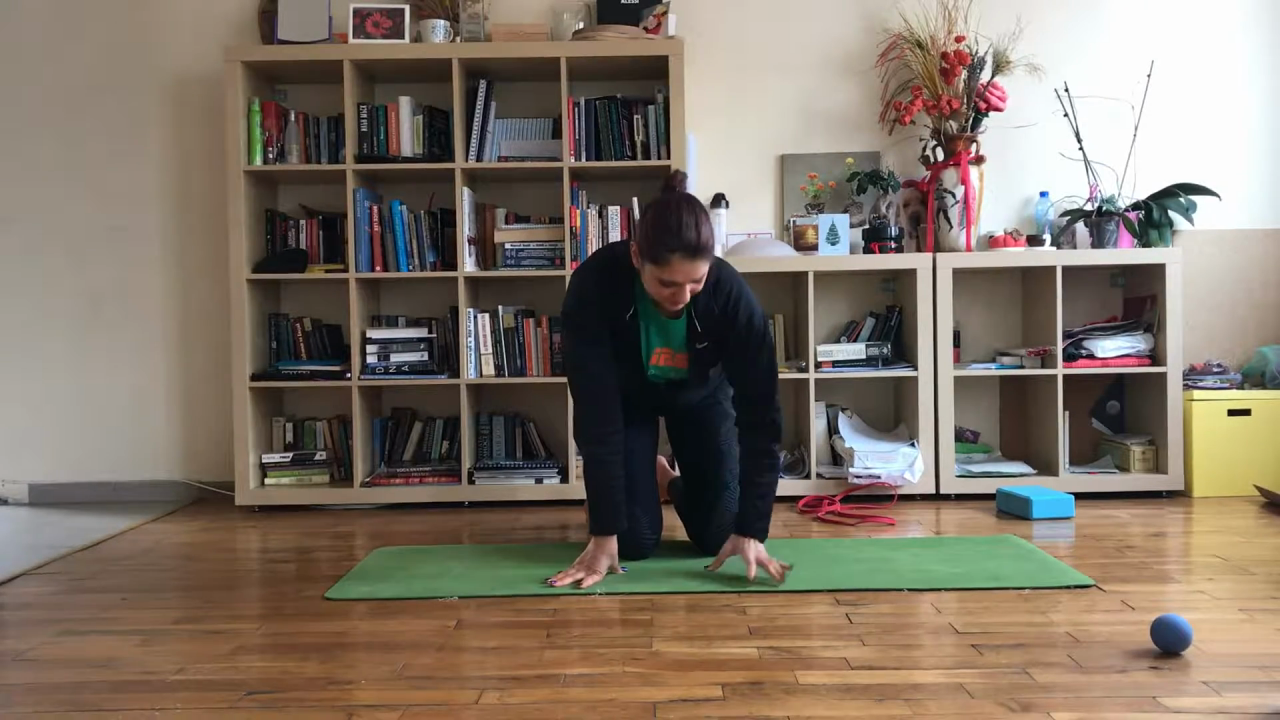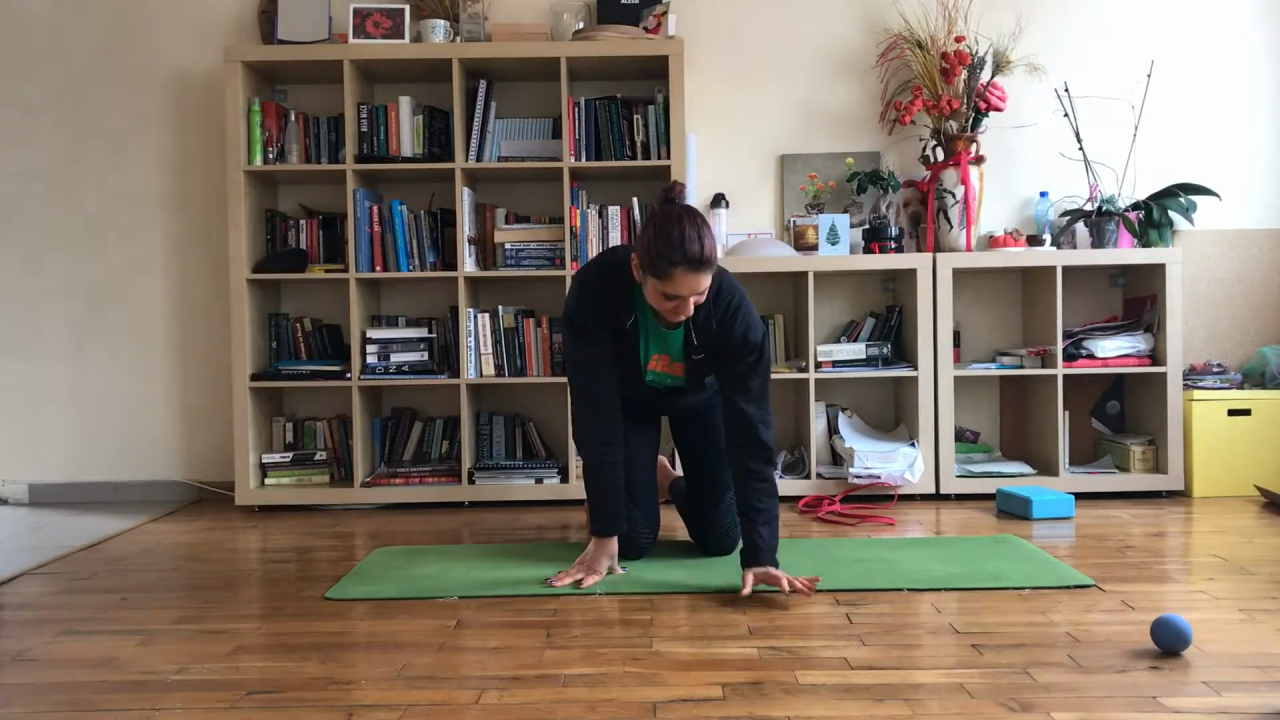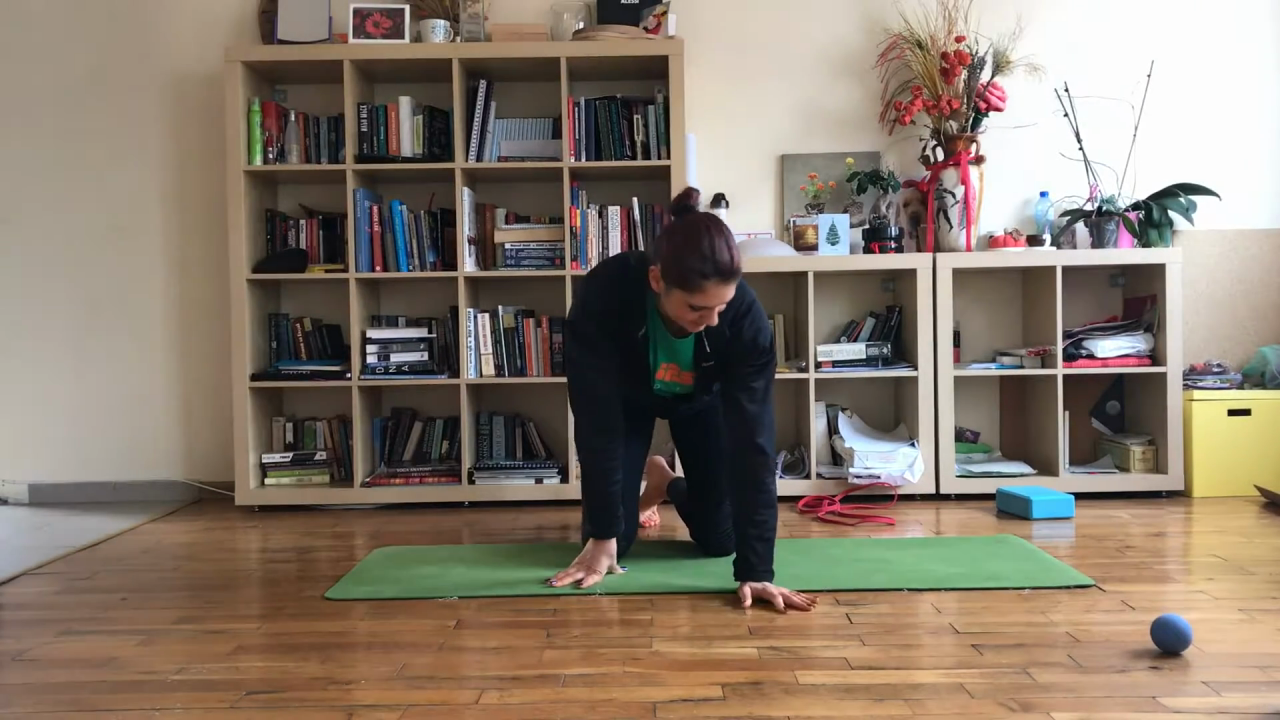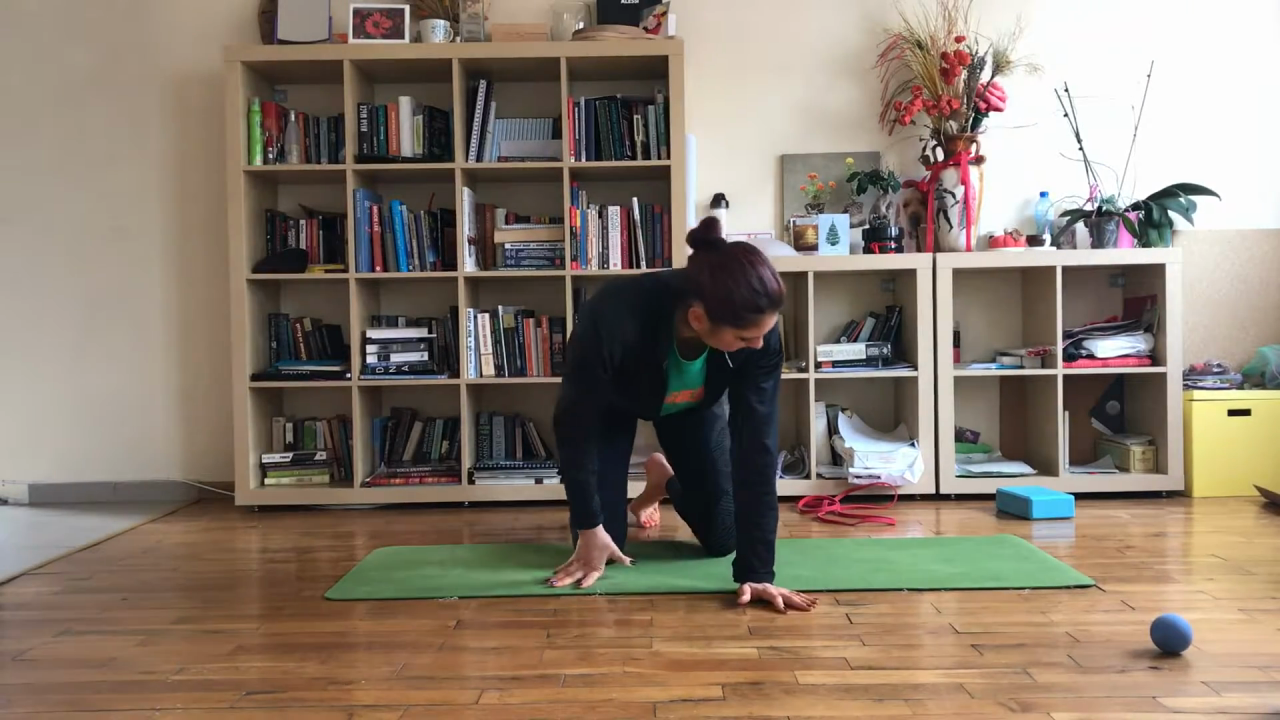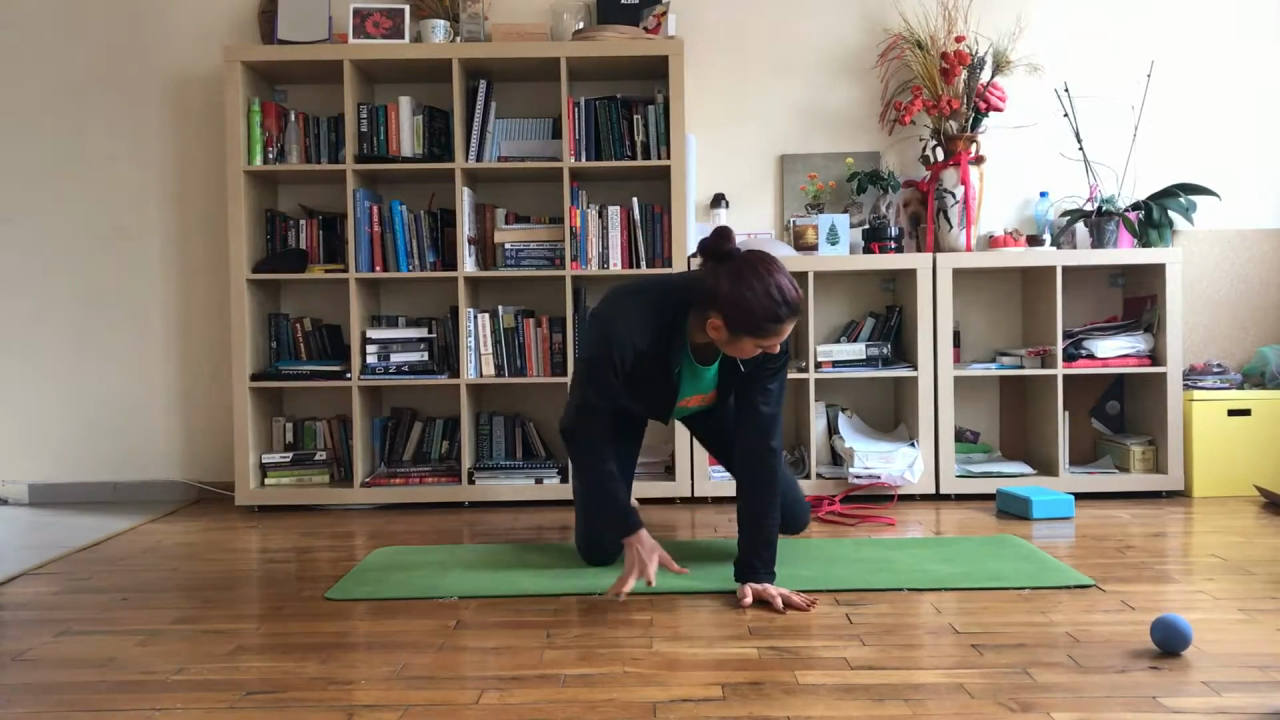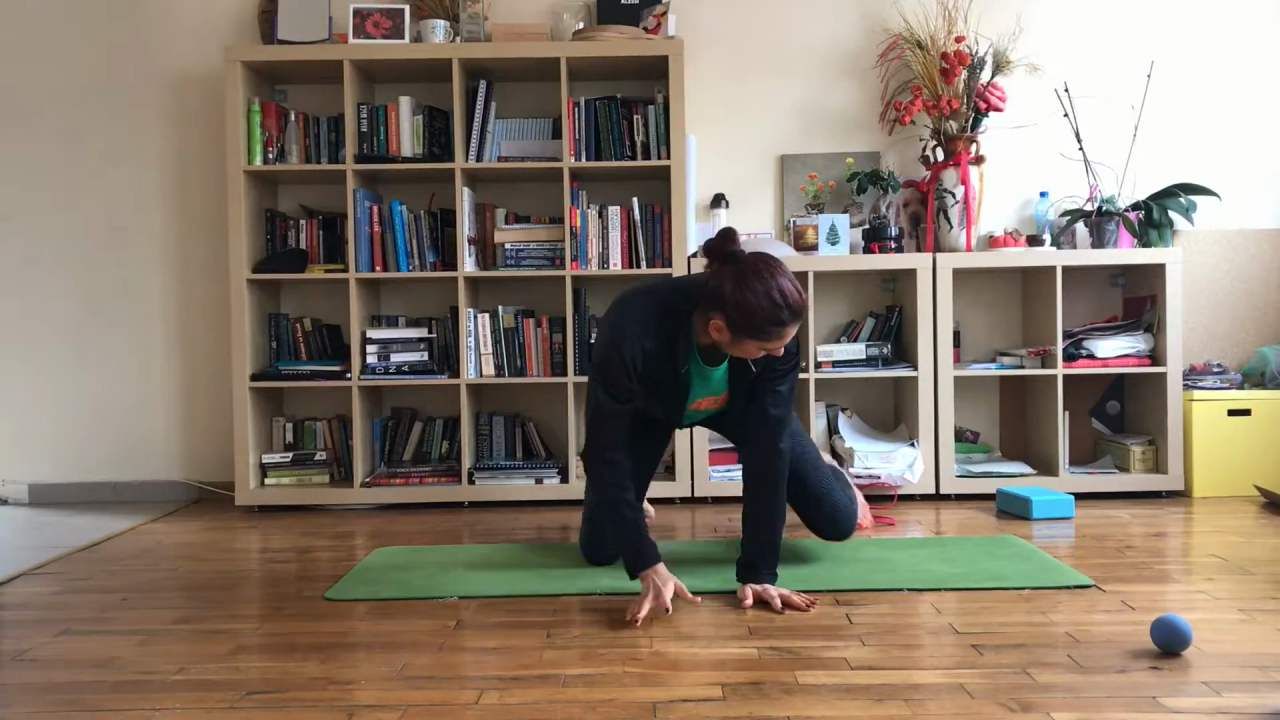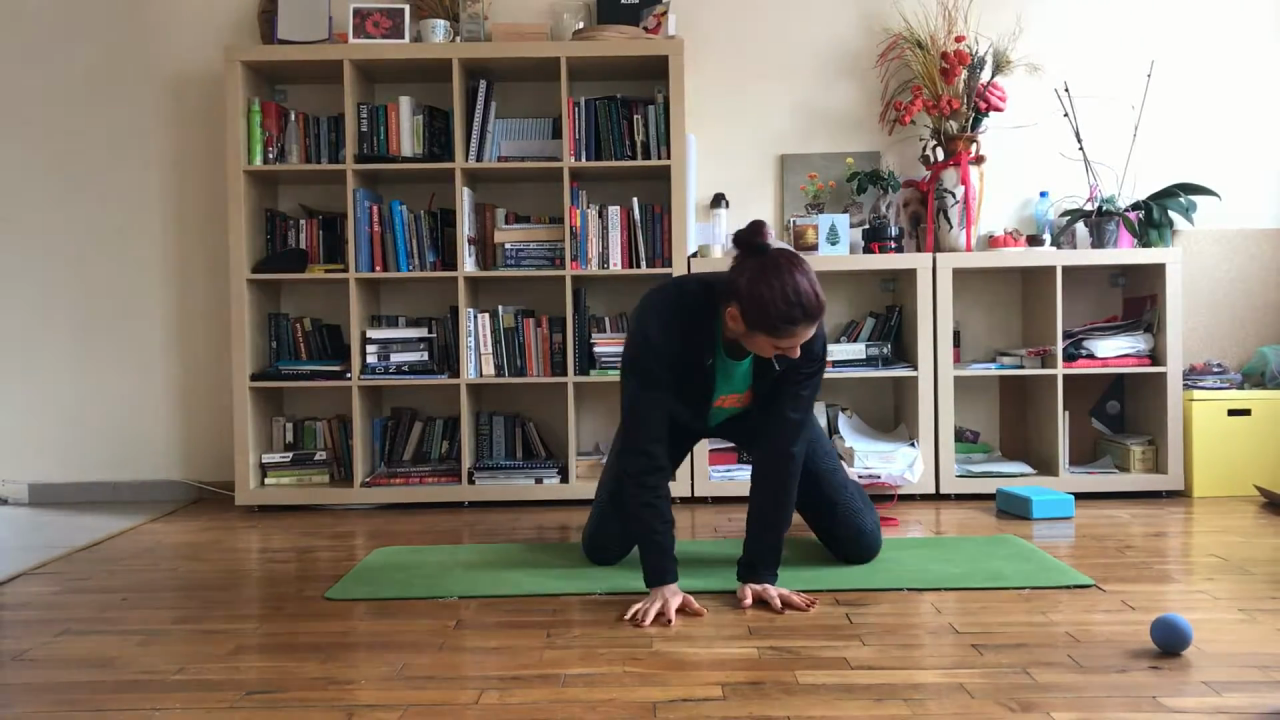
dt=0.3s
person 1, frame 1
left shoulder: (732, 295)
right shoulder: (594, 286)
left elbow: (759, 412)
right elbow: (595, 413)
left wrist: (751, 526)
right wrist: (603, 535)
left hip: (700, 394)
right hip: (626, 395)
left knee: (716, 536)
right knee: (634, 540)
left ankle: (672, 484)
right ankle: (652, 479)
person 1, frame 2
left shoulder: (731, 305)
right shoulder: (594, 289)
left elbow: (749, 430)
right elbow: (595, 415)
left wrist: (760, 552)
right wrist: (603, 536)
left hip: (702, 396)
right hip: (629, 397)
left knee: (719, 537)
right knee: (633, 539)
left ankle: (672, 483)
right ankle: (649, 482)
person 1, frame 3
left shoulder: (744, 318)
right shoulder: (603, 293)
left elbow: (751, 440)
right elbow: (595, 420)
left wrist: (756, 570)
right wrist: (601, 538)
left hip: (703, 400)
right hip: (629, 399)
left knee: (720, 539)
right knee: (614, 538)
left ankle: (668, 484)
right ankle: (639, 485)
person 1, frame 4
left shoulder: (757, 331)
right shoulder: (614, 318)
left elbow: (755, 442)
right elbow: (573, 424)
left wrist: (756, 572)
right wrist: (589, 526)
left hip: (691, 405)
right hip: (612, 401)
left knee: (723, 536)
right knee: (601, 546)
left ankle: (667, 480)
person 1, frame 5
left shoulder: (764, 331)
right shoulder: (622, 328)
left elbow: (759, 442)
right elbow: (584, 434)
left wrist: (756, 571)
right wrist: (631, 531)
left hip: (715, 398)
right hip: (625, 402)
left knee: (792, 517)
right knee: (599, 547)
right ankle: (611, 497)
person 1, frame 6
left shoulder: (775, 335)
right shoulder: (632, 330)
left elbow: (767, 443)
right elbow: (604, 454)
left wrist: (758, 571)
right wrist: (648, 566)
left hip: (735, 403)
right hip: (647, 409)
left knee: (838, 520)
right knee: (600, 549)
left ankle: (814, 460)
right ankle: (627, 505)
person 1, frame 7
left shoulder: (804, 337)
right shoulder: (662, 319)
left elbow: (781, 447)
right elbow: (643, 450)
left wrist: (758, 571)
right wrist: (662, 579)
left hip: (762, 412)
right hip: (678, 413)
left knee: (861, 541)
right knee: (602, 547)
